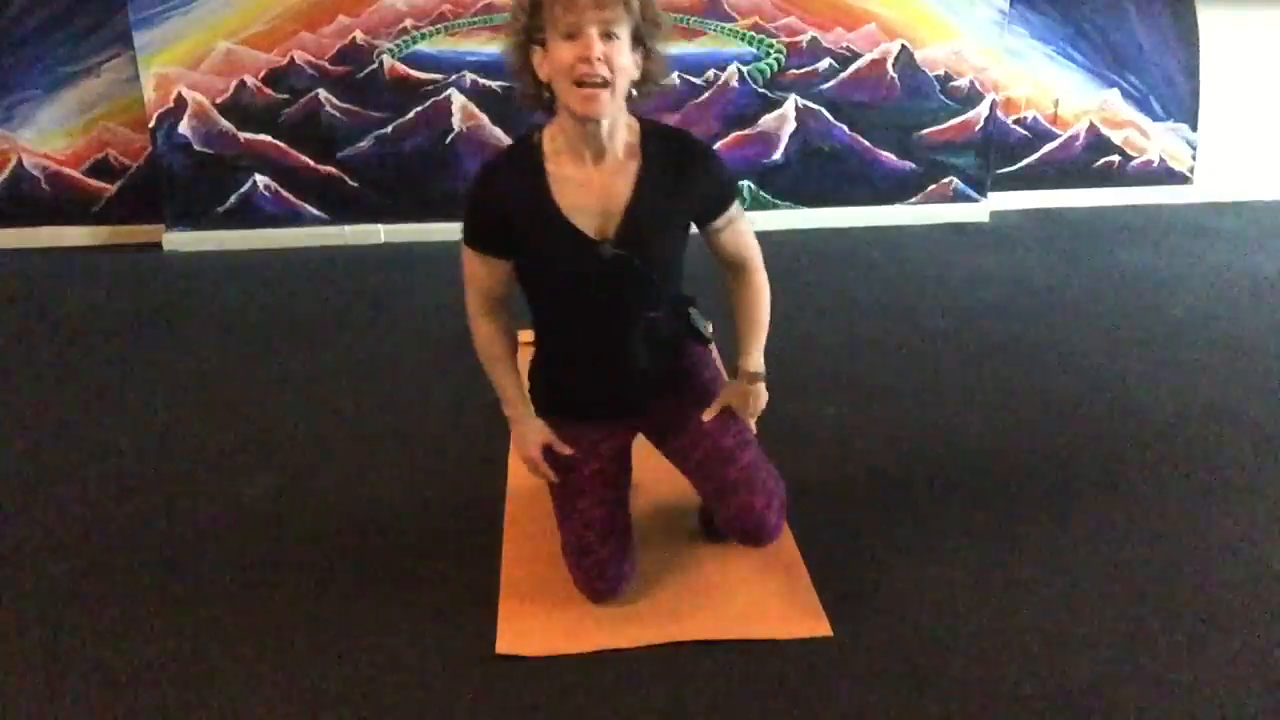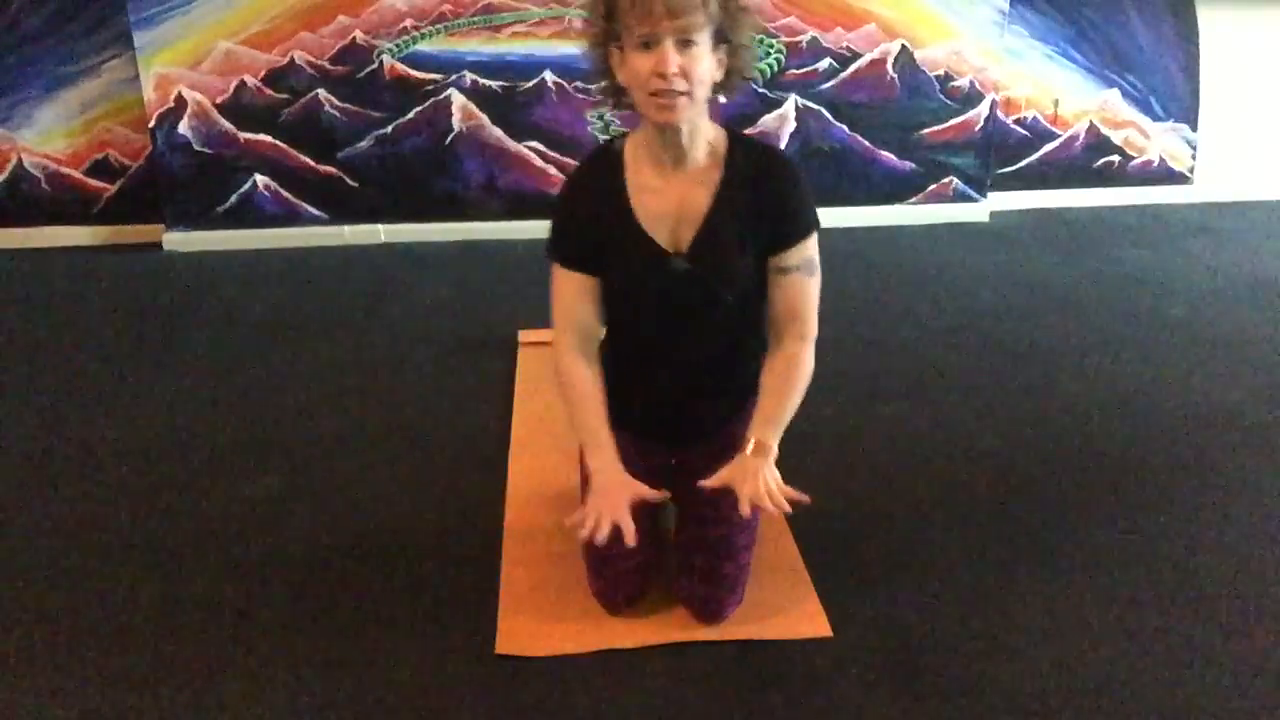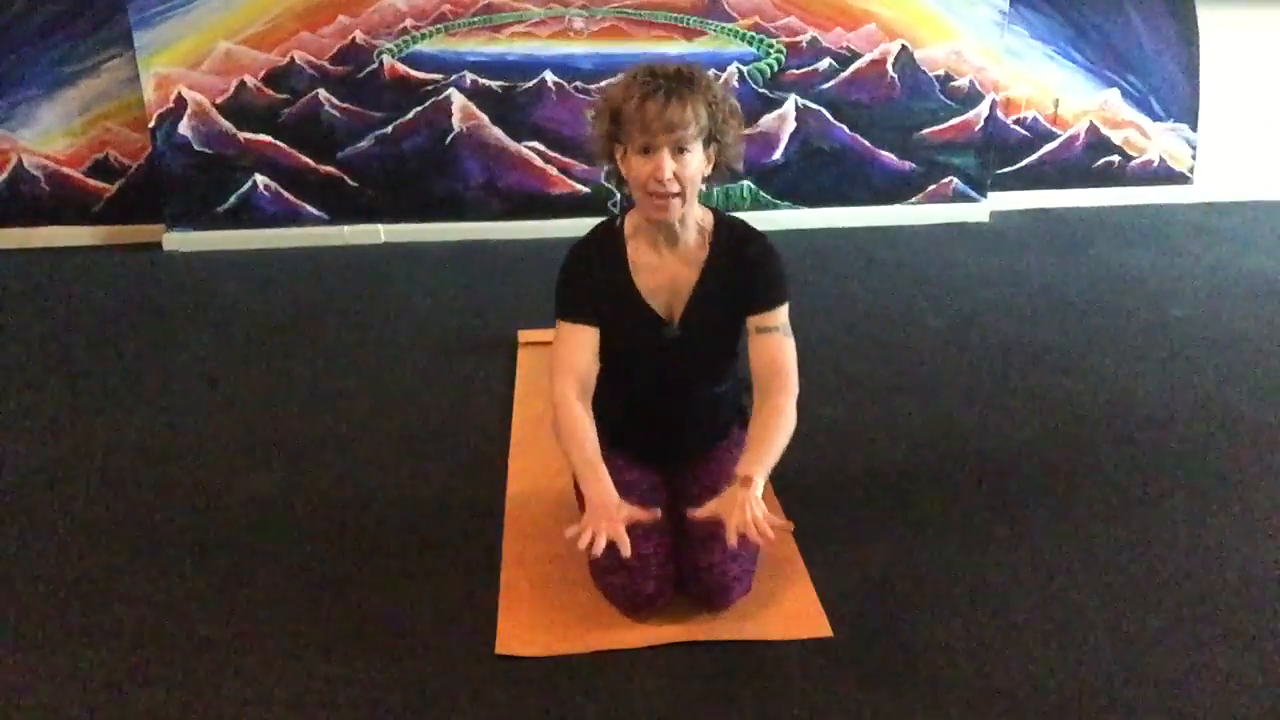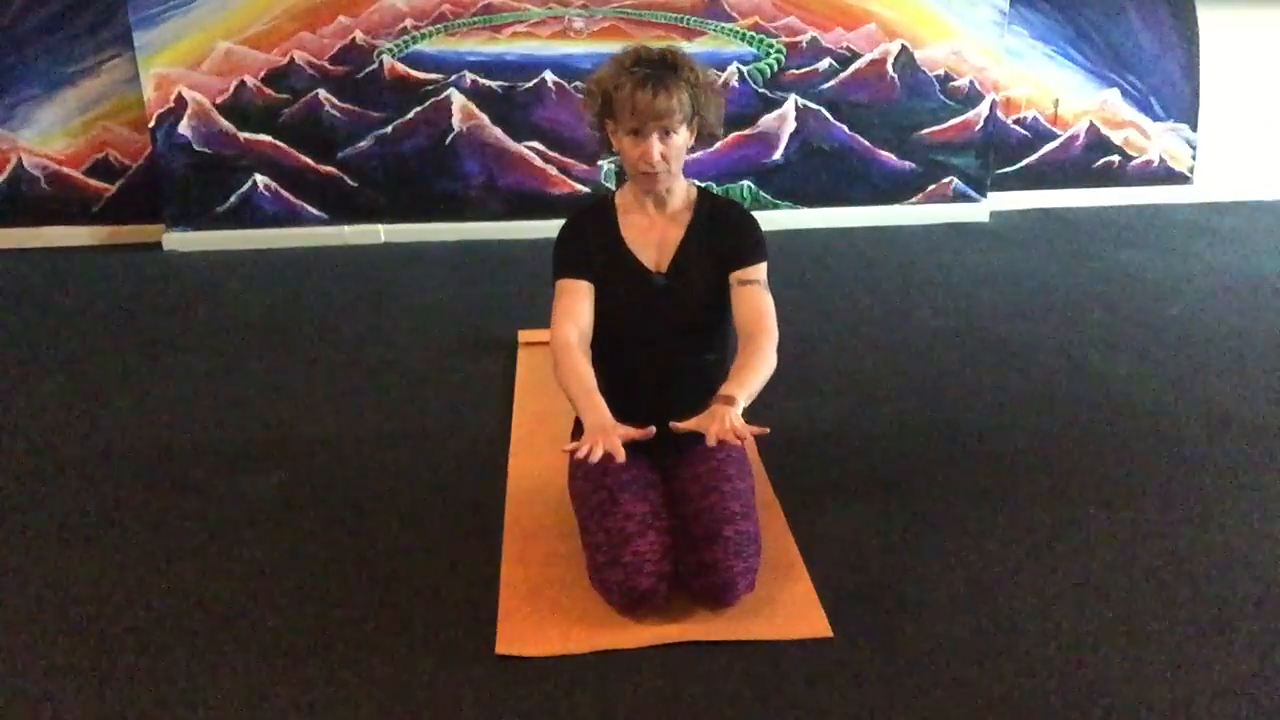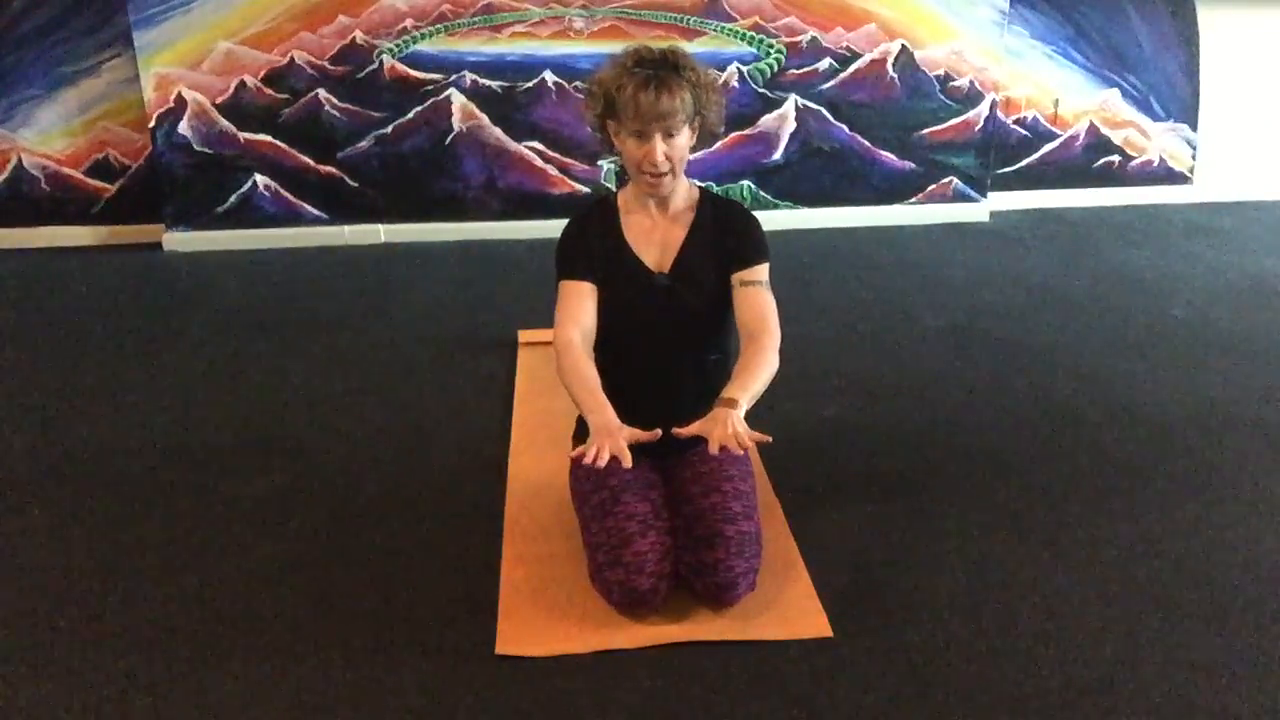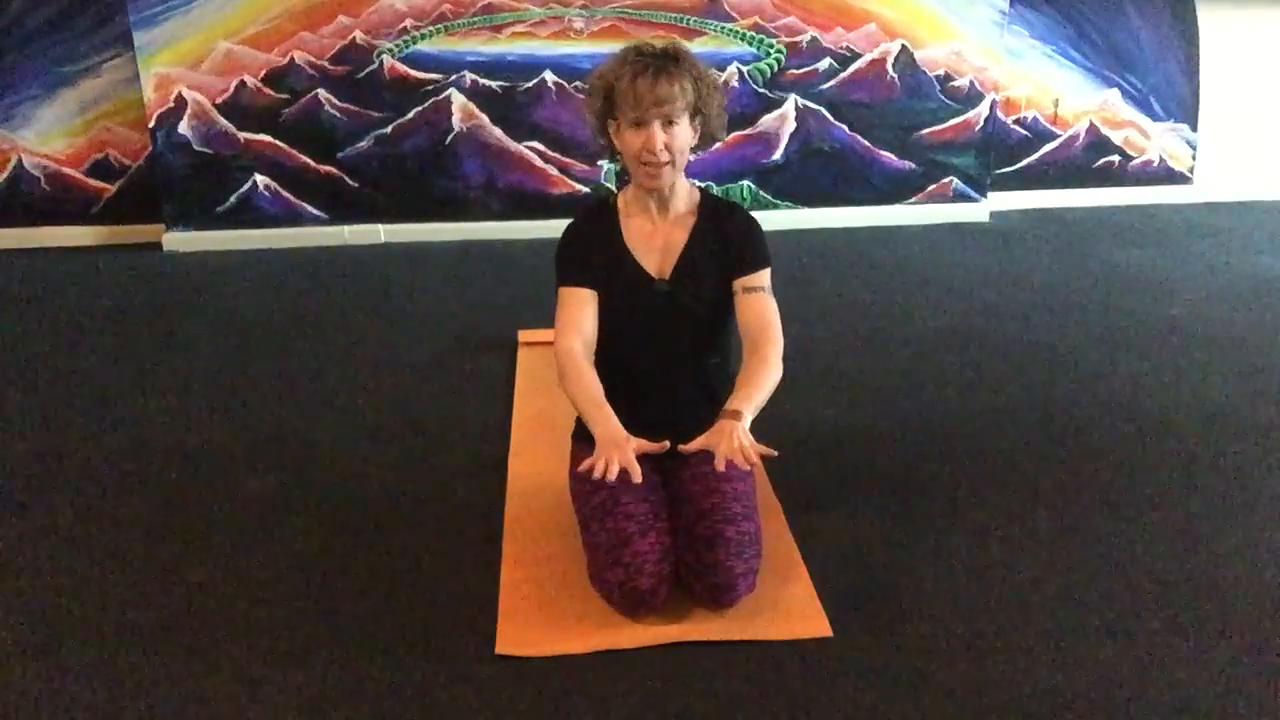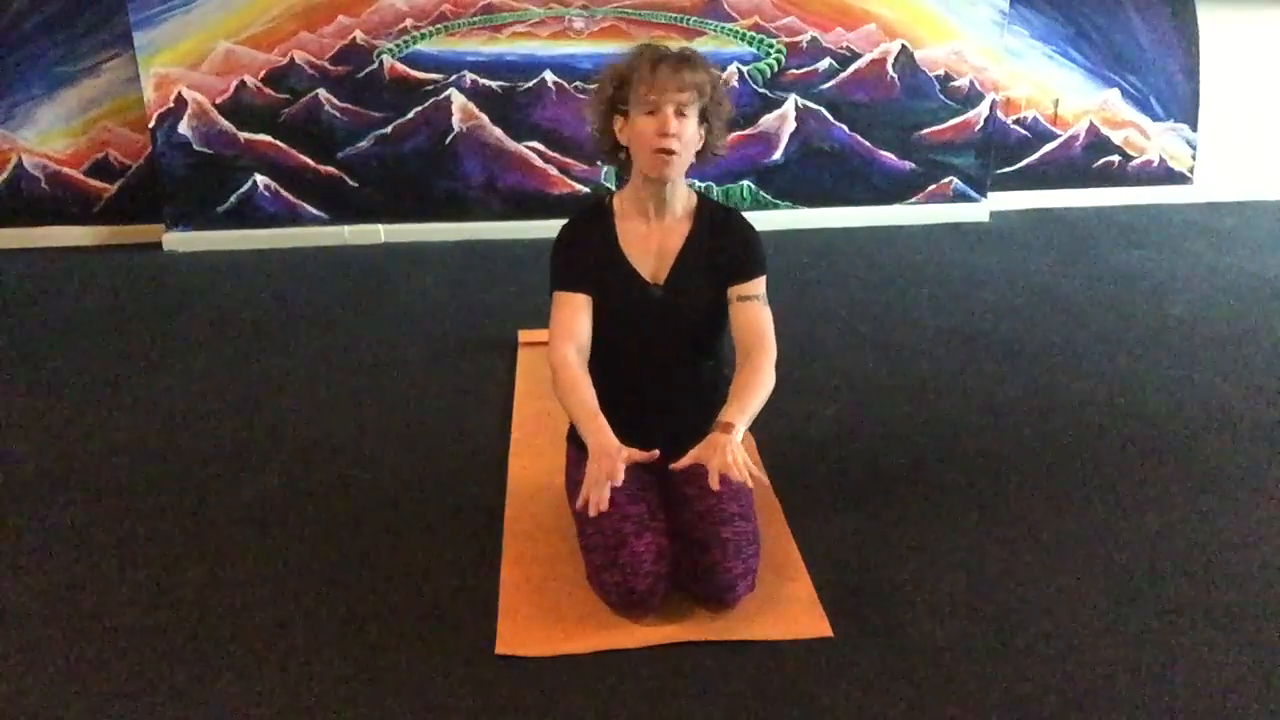
dt=0.7s
person 1, frame 1
left shoulder: (685, 163)
right shoulder: (503, 183)
left elbow: (744, 266)
right elbow: (485, 311)
left wrist: (750, 372)
right wrist: (519, 414)
left hip: (674, 371)
right hip: (571, 399)
left knee: (760, 519)
right knee: (603, 581)
left ankle: (717, 508)
right ankle: (607, 476)
person 1, frame 2
left shoulder: (771, 180)
right shoulder: (588, 190)
left elbow: (795, 334)
right elbow: (575, 345)
left wrist: (760, 449)
right wrist: (604, 467)
left hip: (729, 419)
right hip: (626, 421)
left knee: (712, 603)
right knee: (618, 588)
left ankle: (692, 515)
right ankle: (645, 493)
person 1, frame 3
left shoulder: (749, 256)
right shoulder: (590, 261)
left elbow: (778, 389)
right elbow: (570, 391)
left wrist: (747, 483)
right wrist: (599, 494)
left hip: (714, 439)
right hip: (622, 445)
left knee: (719, 585)
right knee: (637, 590)
left ankle: (690, 504)
right ankle: (645, 502)
person 1, frame 4
left shoulder: (731, 225)
right shoulder: (586, 230)
left elbow: (762, 338)
right elbow: (568, 339)
left wrist: (728, 404)
right wrist: (596, 418)
left hip: (702, 433)
right hip: (618, 432)
left knee: (726, 582)
right knee: (635, 588)
left ankle: (678, 496)
person 1, frame 5
left shoulder: (733, 225)
right shoulder: (588, 231)
left elbow: (764, 339)
right elbow: (572, 341)
left wrist: (730, 408)
right wrist: (603, 422)
left hip: (703, 433)
right hip: (617, 433)
left knee: (725, 582)
right knee: (636, 588)
left ankle: (676, 495)
right ankle: (645, 496)
person 1, frame 6
left shoulder: (734, 228)
right shoulder: (588, 234)
left elbow: (766, 345)
right elbow: (573, 347)
left wrist: (735, 418)
right wrist: (609, 432)
left hip: (705, 432)
right hip: (615, 433)
left knee: (726, 584)
right knee: (637, 590)
left ankle: (676, 502)
right ankle: (643, 497)
person 1, frame 7
left shoulder: (731, 234)
right shoulder: (583, 235)
left elbow: (759, 354)
right elbow: (567, 354)
left wrist: (727, 432)
right wrist: (602, 445)
left hip: (701, 432)
right hip: (610, 437)
left knee: (725, 585)
right knee: (634, 590)
left ankle: (676, 499)
right ankle: (635, 494)
